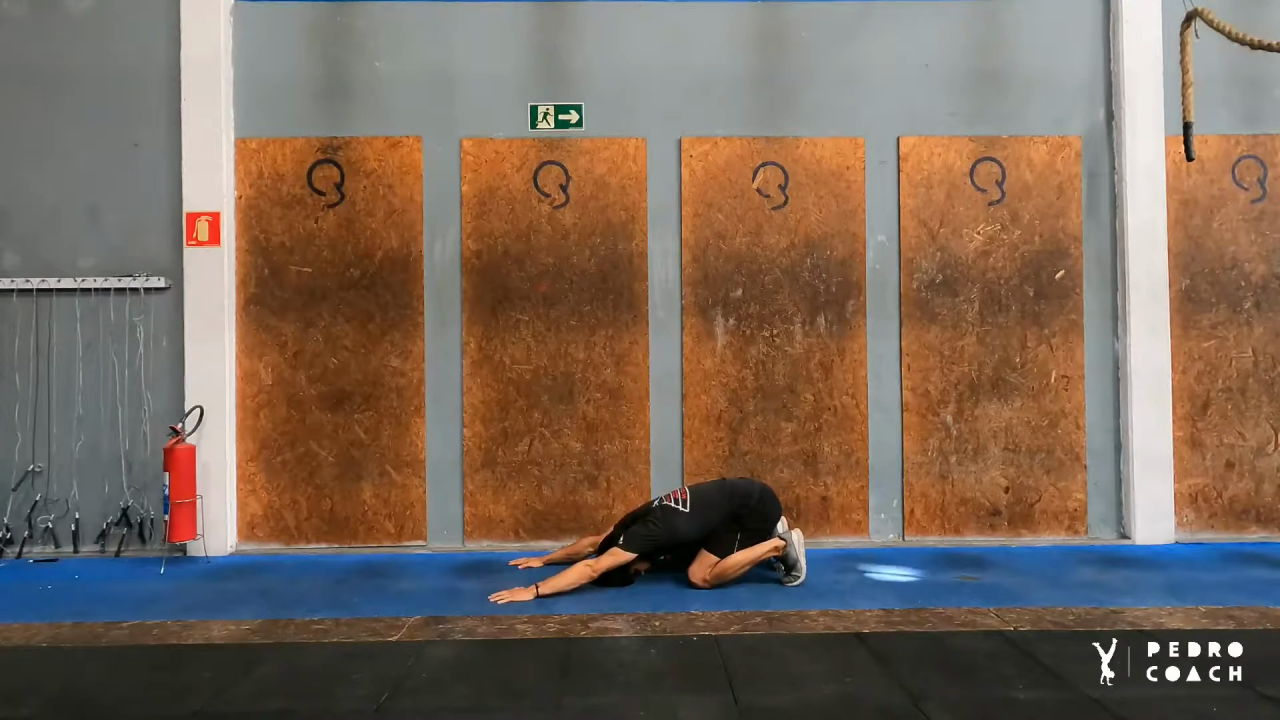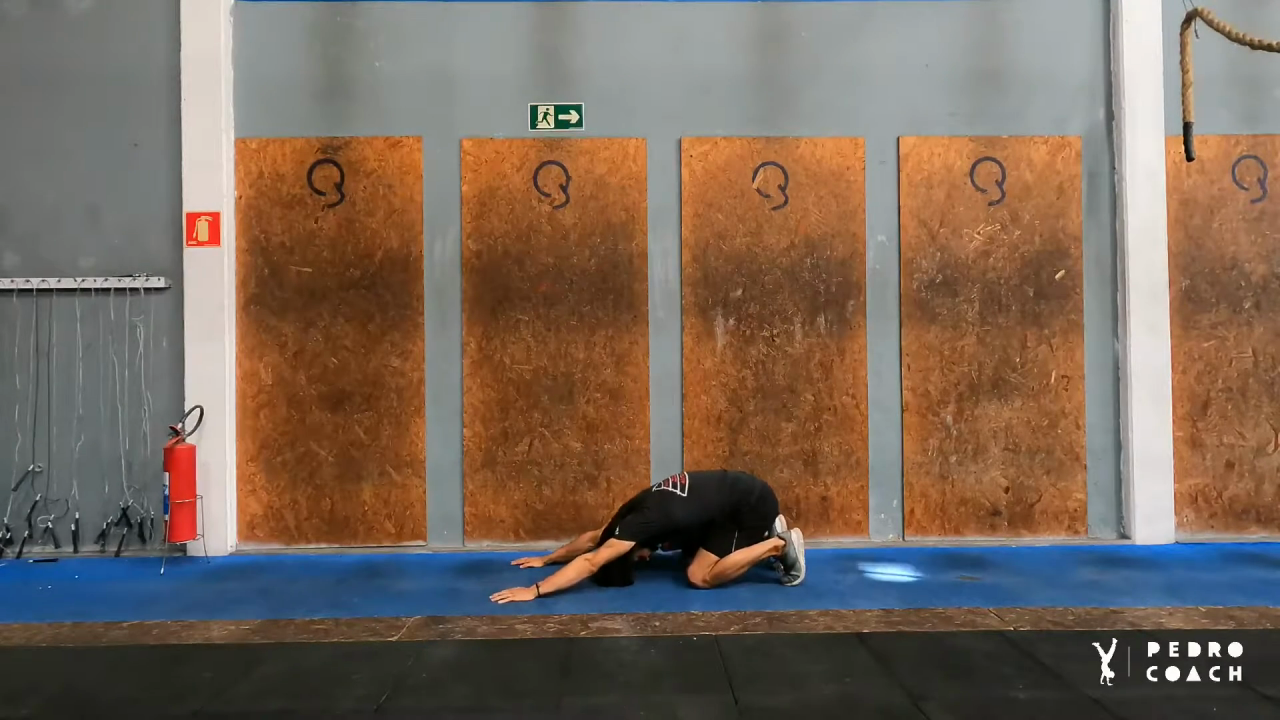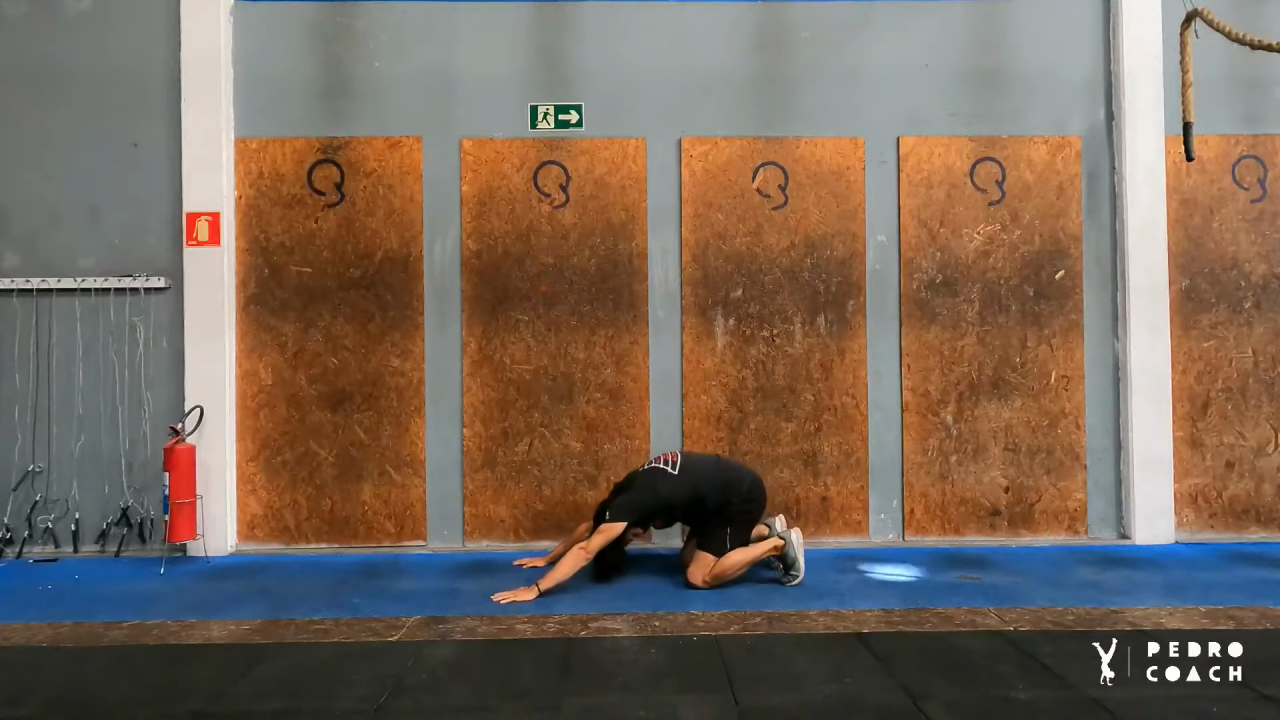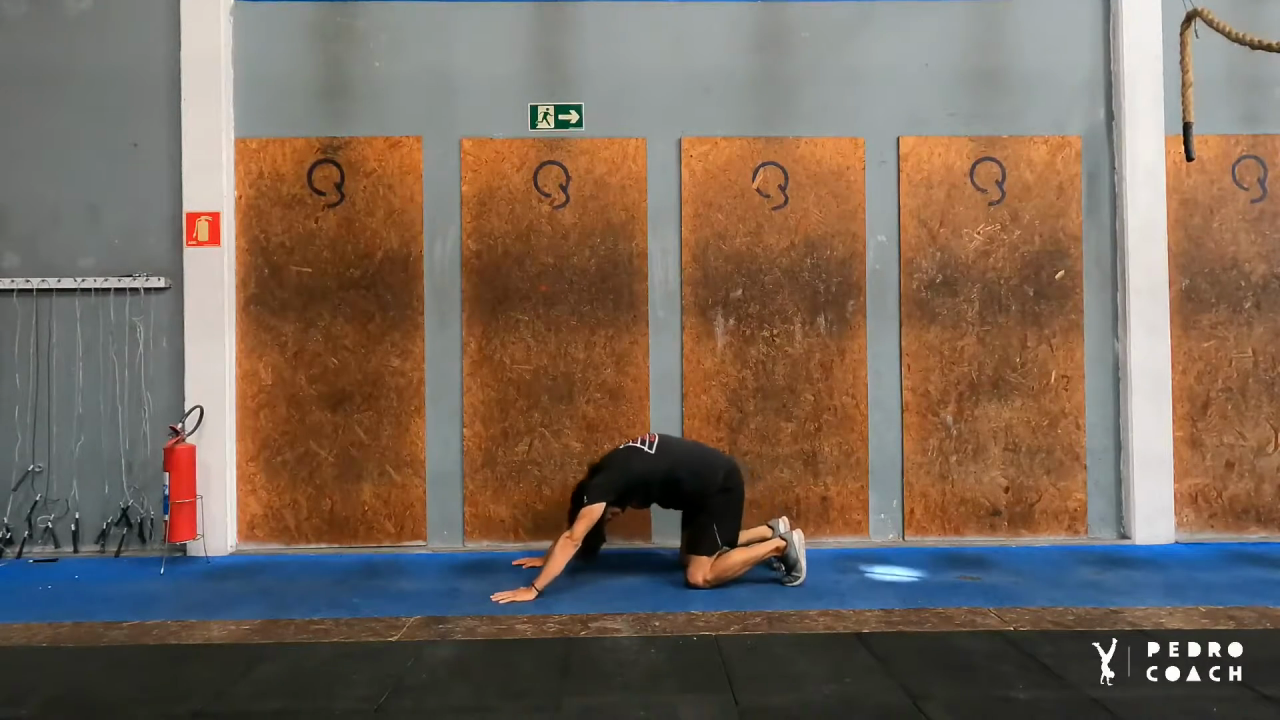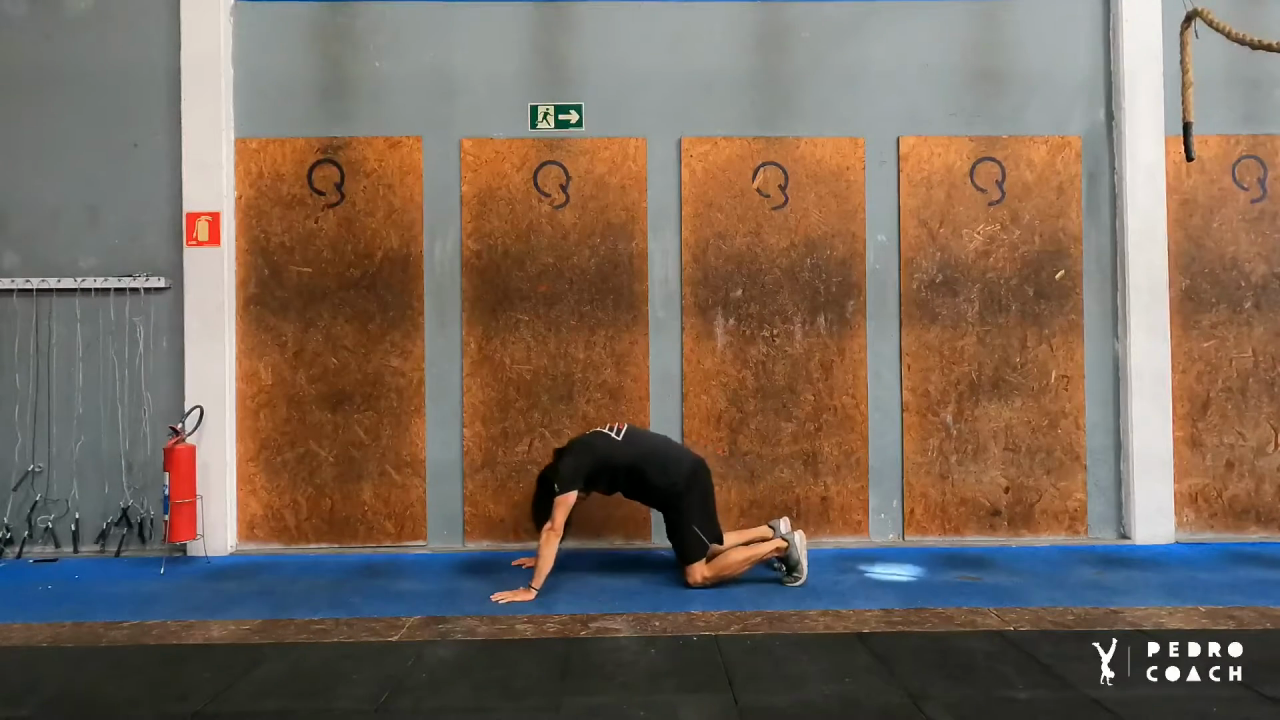
dt=0.4s
person 1, frame 1
left shoulder: (649, 533)
right shoulder: (640, 521)
left elbow: (591, 569)
right elbow: (592, 544)
left wrist: (533, 591)
right wrist: (543, 559)
left hip: (754, 506)
right hip: (742, 495)
left knee: (701, 576)
right knee: (695, 557)
left ankle: (780, 545)
right ankle: (770, 533)
person 1, frame 2
left shoulder: (643, 521)
right shoulder: (639, 510)
left elbow: (591, 562)
right elbow: (593, 538)
left wrist: (534, 590)
right wrist: (545, 559)
left hip: (752, 503)
right hip: (741, 492)
left knee: (700, 576)
right knee: (694, 557)
left ankle: (778, 545)
right ankle: (768, 531)
person 1, frame 3
left shoulder: (630, 503)
right shoulder: (630, 492)
left elbow: (586, 550)
right elbow: (588, 528)
left wrist: (535, 589)
right wrist: (547, 559)
left hip: (742, 496)
right hip: (728, 489)
left knee: (699, 576)
right knee: (689, 558)
left ankle: (778, 544)
right ankle: (766, 530)
person 1, frame 4
left shoulder: (602, 483)
right shoulder: (609, 473)
left elbow: (573, 538)
right elbow: (574, 531)
left wrist: (534, 589)
right wrist: (545, 558)
left hip: (718, 486)
right hip: (708, 480)
left knee: (699, 577)
right knee: (691, 557)
left ankle: (780, 545)
right ankle: (771, 531)
person 1, frame 5
left shoulder: (567, 468)
right shoulder: (578, 457)
left elbow: (553, 529)
right elbow: (555, 529)
left wrist: (532, 588)
right wrist: (542, 558)
left hip: (681, 483)
right hip: (681, 474)
left knee: (698, 575)
right knee: (699, 549)
left ankle: (781, 546)
right ankle: (772, 531)
